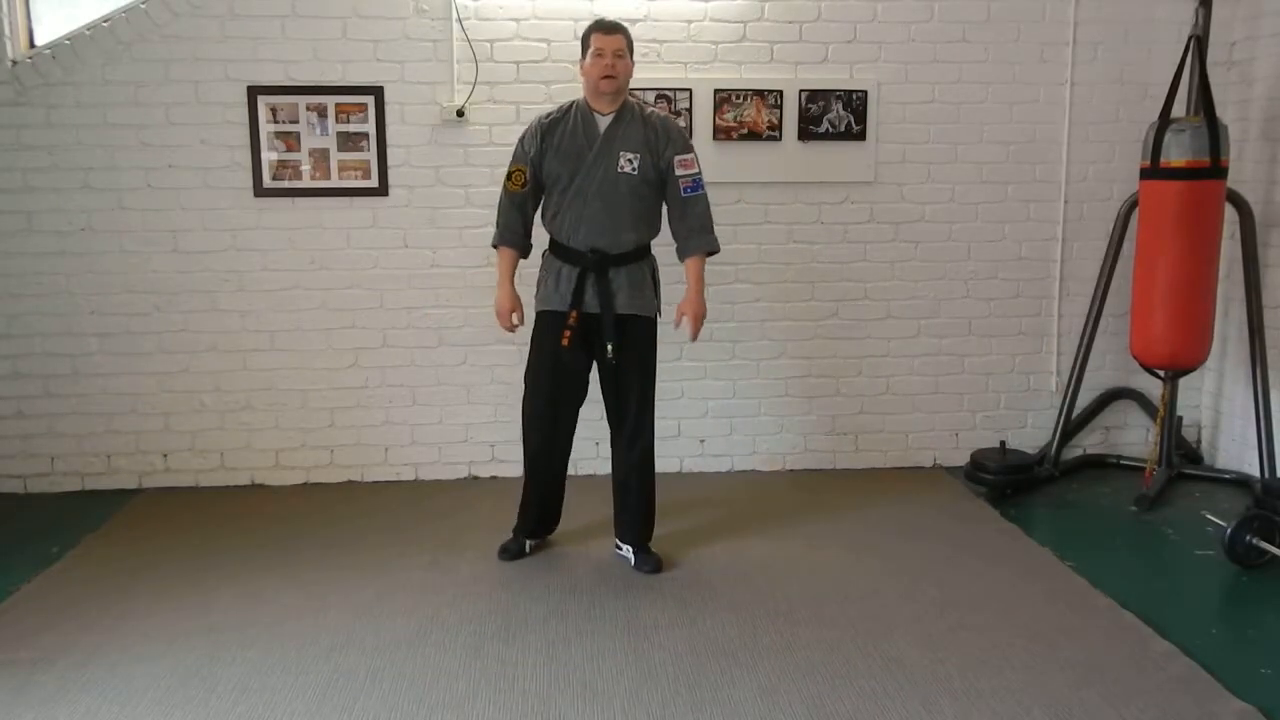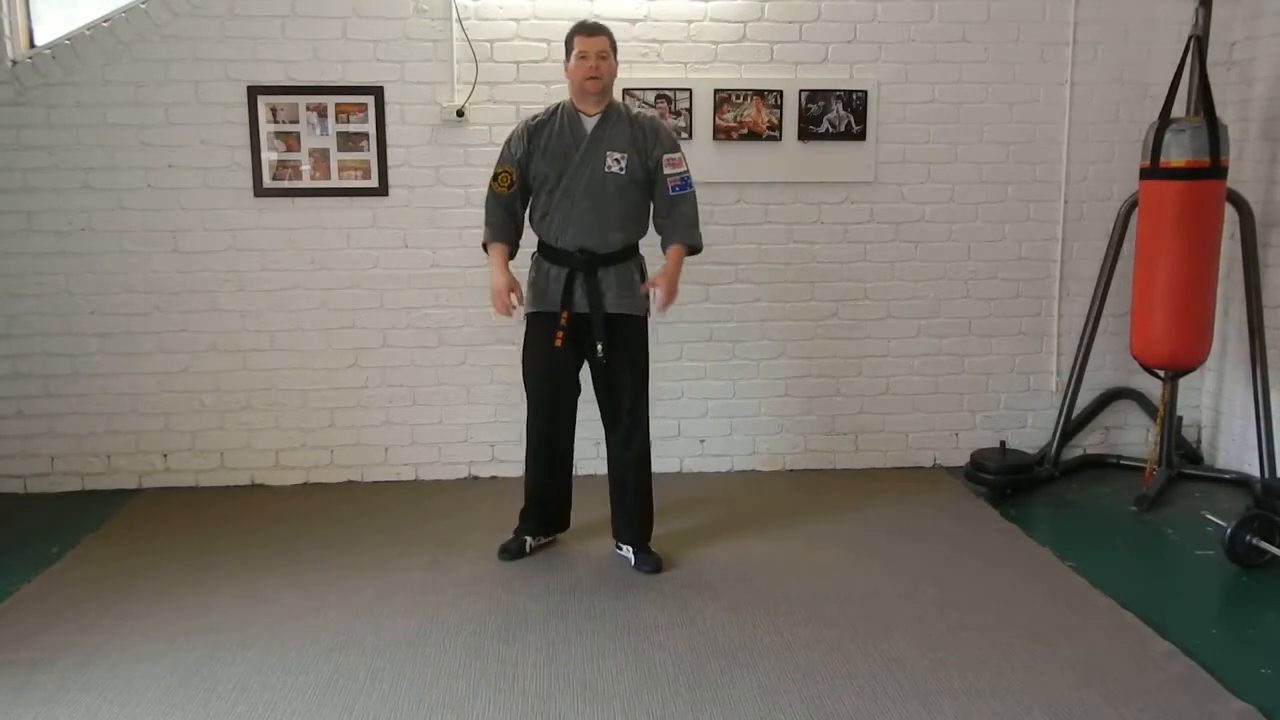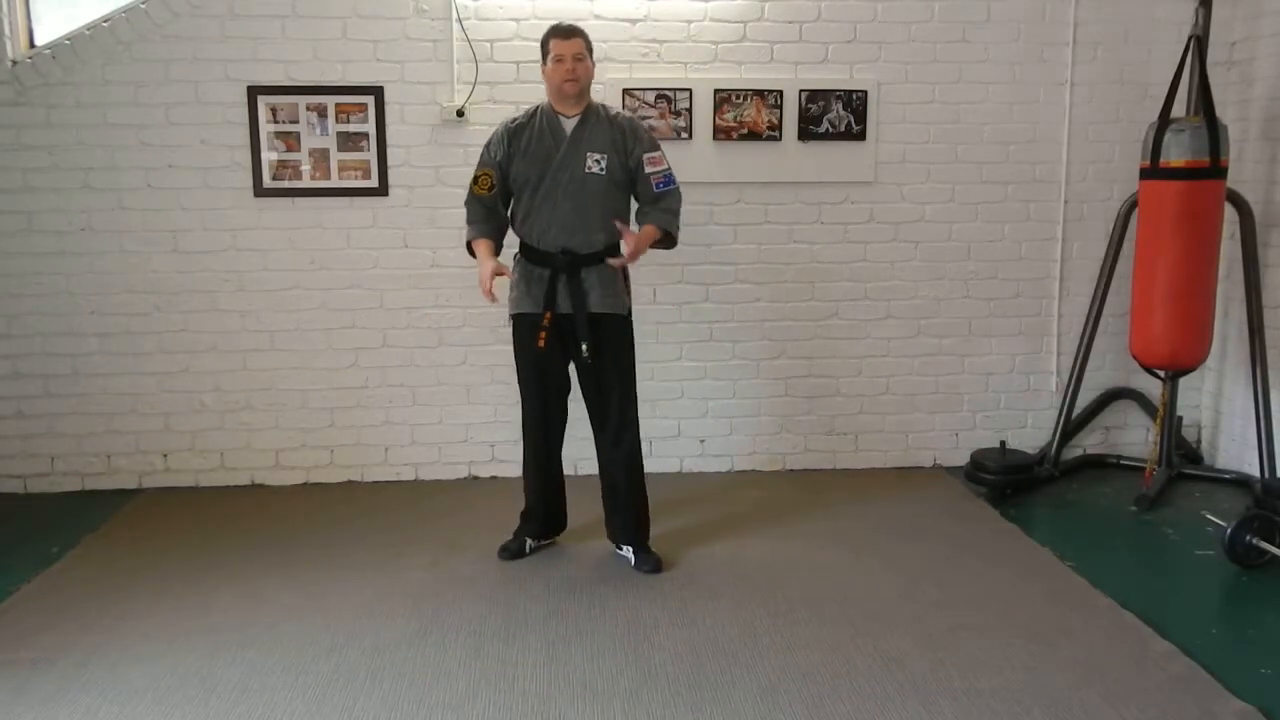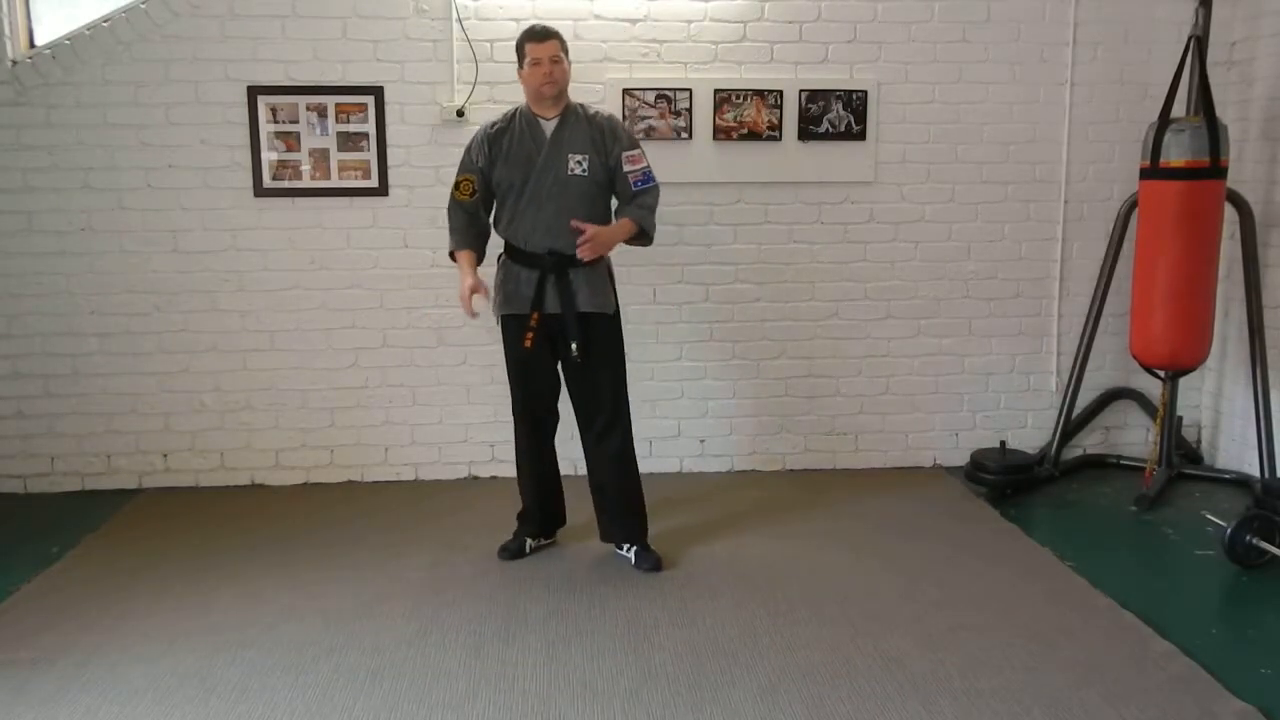
dt=0.2s
person 1, frame 1
left shoulder: (660, 132)
right shoulder: (546, 130)
left elbow: (689, 213)
right elbow: (515, 209)
left wrist: (694, 289)
right wrist: (505, 283)
left hip: (629, 288)
right hip: (561, 285)
left knee: (632, 420)
right knee: (545, 413)
left ankle: (633, 537)
right ankle: (534, 525)
person 1, frame 2
left shoulder: (647, 132)
right shoulder: (532, 132)
left elbow: (678, 206)
right elbow: (501, 205)
left wrist: (672, 267)
right wrist: (500, 267)
left hip: (620, 289)
right hip: (551, 289)
left knee: (627, 418)
right knee: (547, 415)
left ankle: (632, 536)
right ankle: (539, 525)
person 1, frame 3
left shoulder: (626, 132)
right shoulder: (512, 135)
left elbow: (663, 199)
right elbow: (482, 204)
left wrist: (643, 237)
right wrist: (486, 255)
left hip: (602, 288)
right hip: (535, 289)
left knee: (615, 416)
right knee: (541, 415)
left ankle: (630, 535)
right ankle: (540, 526)
person 1, frame 4
left shoulder: (605, 131)
right shoulder: (491, 139)
left elbow: (643, 195)
right elbow: (466, 213)
left wrist: (613, 234)
right wrist: (468, 270)
left hip: (588, 287)
right hip: (522, 289)
left knee: (605, 413)
right knee: (532, 414)
left ankle: (627, 532)
right ankle: (538, 524)
